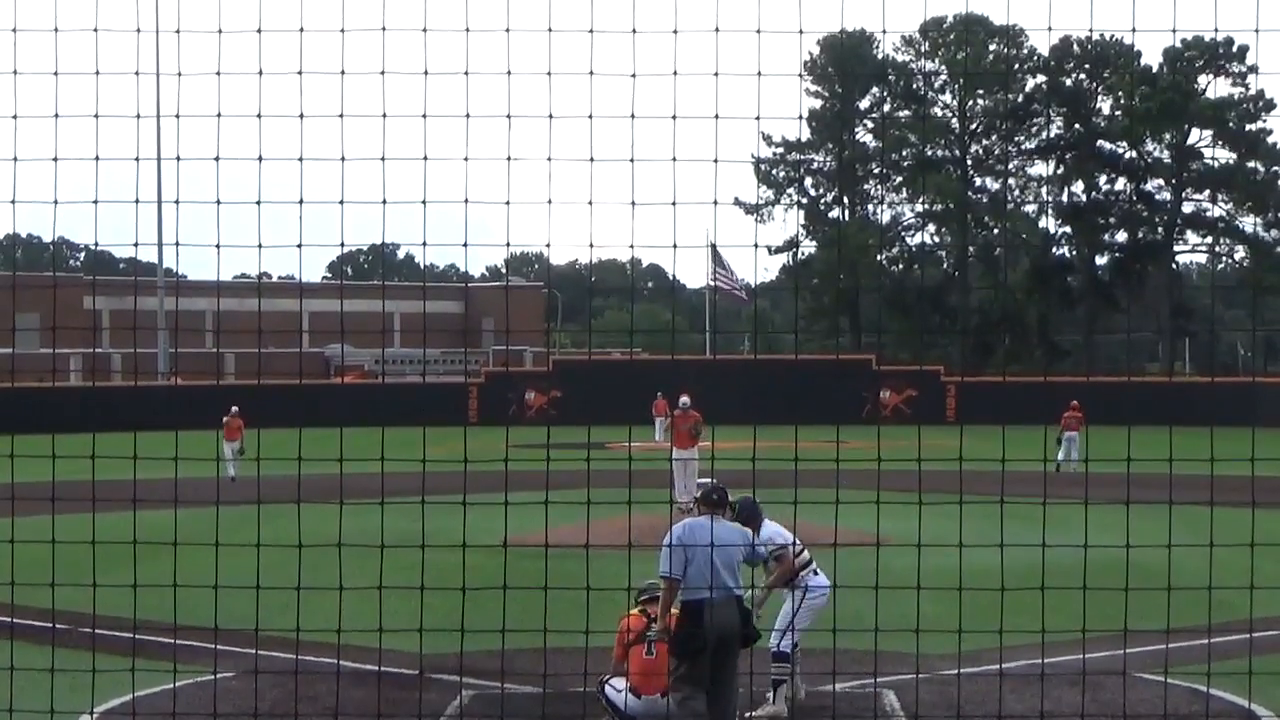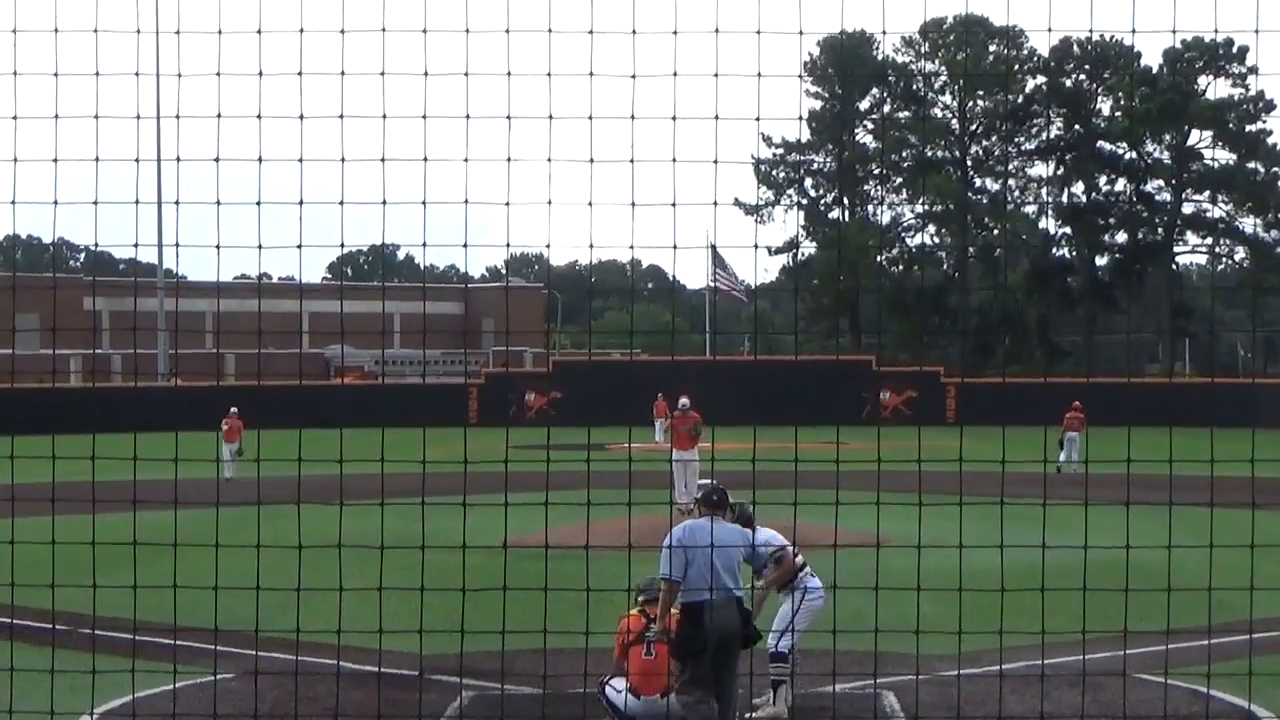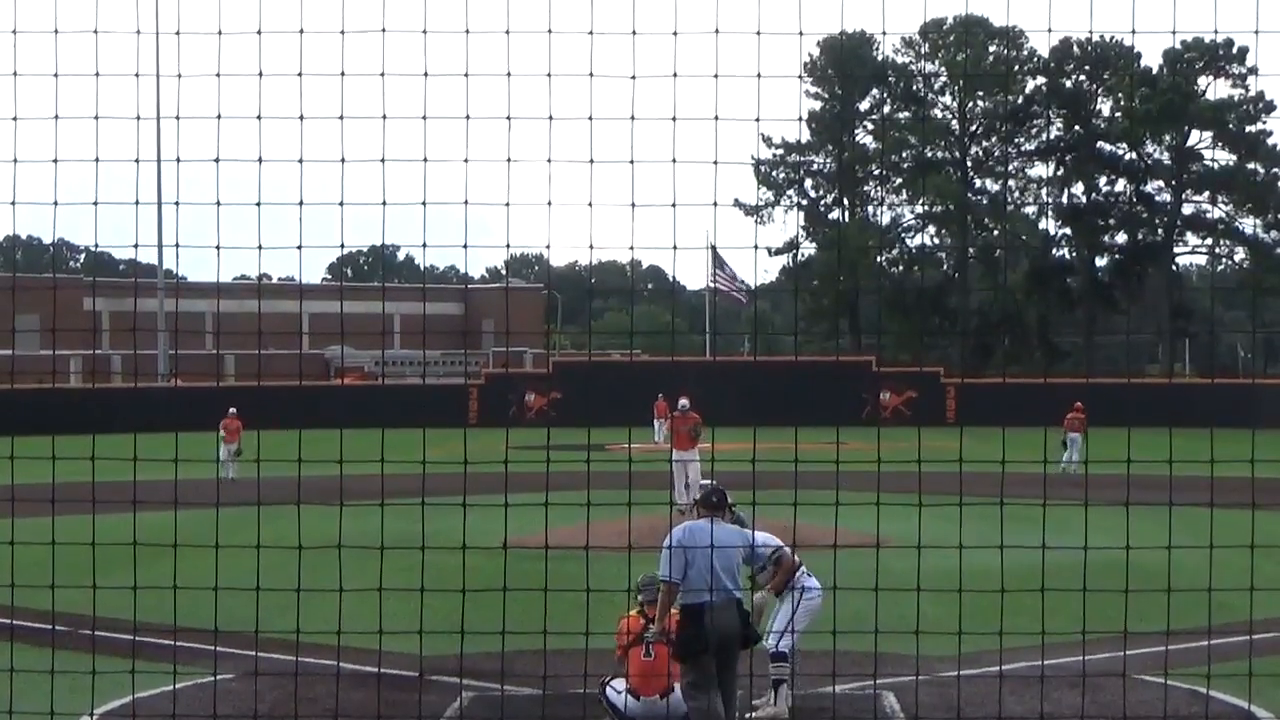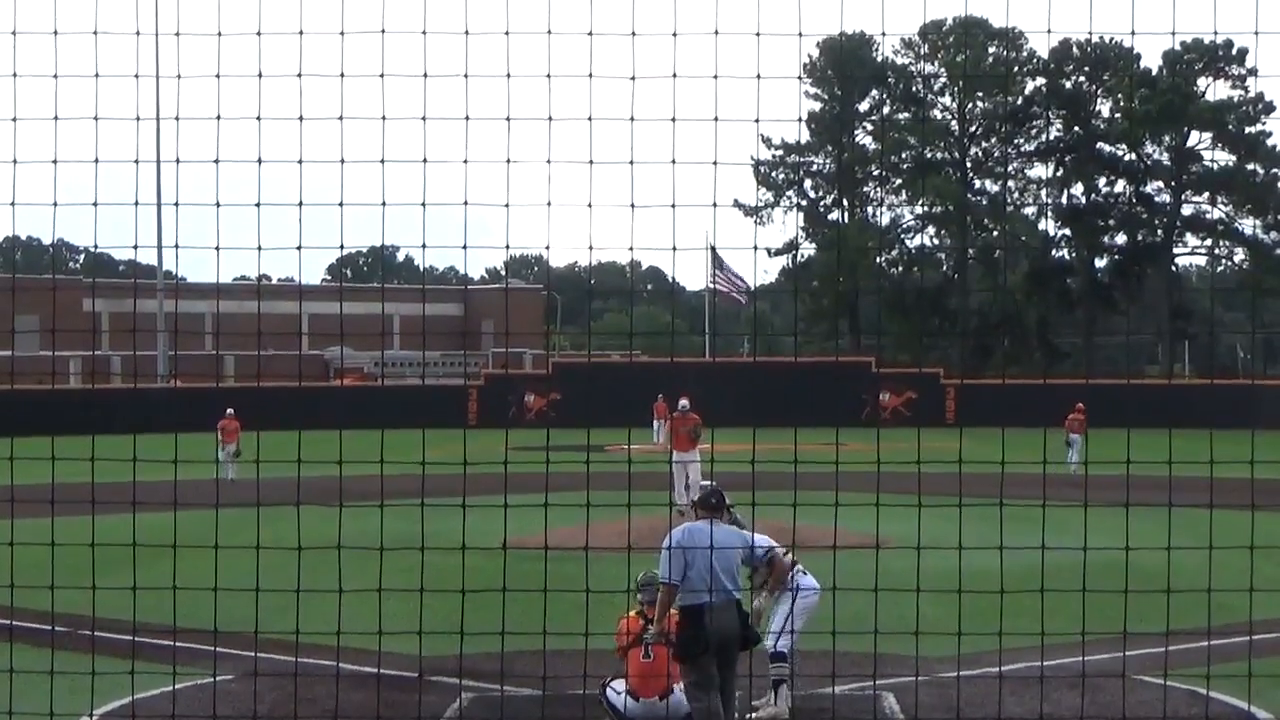
dt=0.1s
person 1, frame 1
left shoulder: (682, 530)
right shoulder: (741, 533)
left elbow: (671, 581)
right elbow: (761, 559)
left wrist: (663, 617)
left hip: (697, 615)
right hip: (733, 614)
left knee: (687, 683)
right knee: (725, 686)
person 1, frame 2
left shoulder: (682, 532)
right shoulder: (741, 534)
left elbow: (671, 582)
left wrist: (662, 618)
left hip: (697, 617)
right hip: (733, 615)
left knee: (692, 687)
right knee: (725, 686)
person 1, frame 3
left shoulder: (682, 533)
right shoulder: (739, 535)
left elbow: (669, 584)
left wrist: (660, 620)
left hip: (696, 620)
right hip: (732, 617)
left knee: (700, 690)
right knee: (725, 687)
person 1, frame 4
left shoulder: (682, 534)
right shoulder: (739, 536)
left elbow: (670, 585)
left wrist: (659, 621)
left hip: (698, 620)
right hip: (732, 617)
left knee: (703, 689)
right knee: (725, 688)
person 2, frame 1
left shoulder: (769, 534)
right shoulder: (762, 534)
left elbow: (788, 566)
right elbow: (775, 570)
left wrist: (765, 589)
right wrist: (757, 598)
left hip: (808, 589)
right hip: (811, 587)
left knee: (780, 641)
right knee: (787, 637)
right ankle: (793, 687)
person 2, frame 2
left shoulder: (765, 539)
right shoulder: (755, 541)
left elbow: (789, 567)
right elbow: (762, 576)
left wrist: (764, 588)
right wrist: (753, 611)
left hip: (805, 591)
right hip: (802, 590)
left knee: (778, 642)
right knee: (783, 638)
right ankle: (781, 692)
person 2, frame 3
left shoulder: (760, 542)
right shoulder: (751, 544)
left elbow: (789, 564)
right elbow: (759, 579)
left wrist: (769, 590)
right wrist: (756, 611)
left hip: (803, 590)
right hip: (792, 591)
left knee: (778, 642)
right knee: (773, 639)
left ankle: (778, 705)
right ankle: (780, 694)
person 2, frame 4
left shoulder: (754, 543)
left elbow: (782, 566)
right elbow: (758, 582)
left wrist: (766, 595)
left hip: (799, 589)
right hip: (791, 589)
left knee: (777, 642)
right knee: (776, 640)
right ankle: (779, 694)
